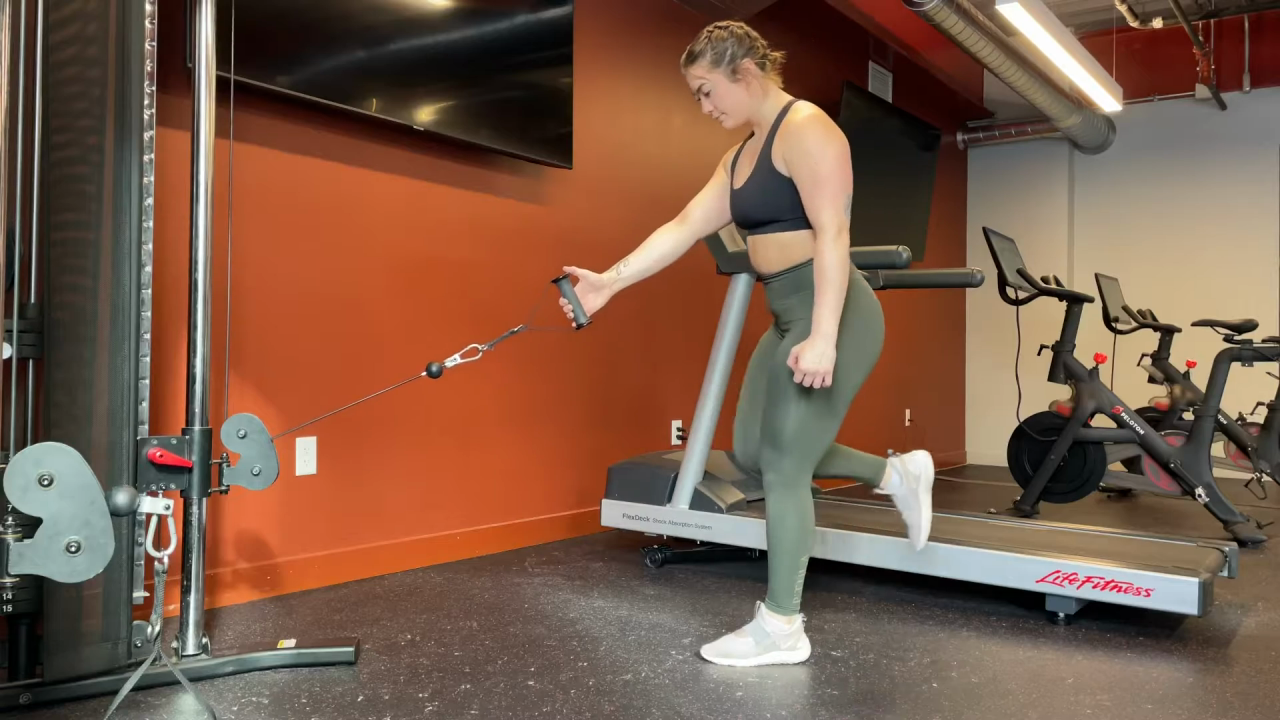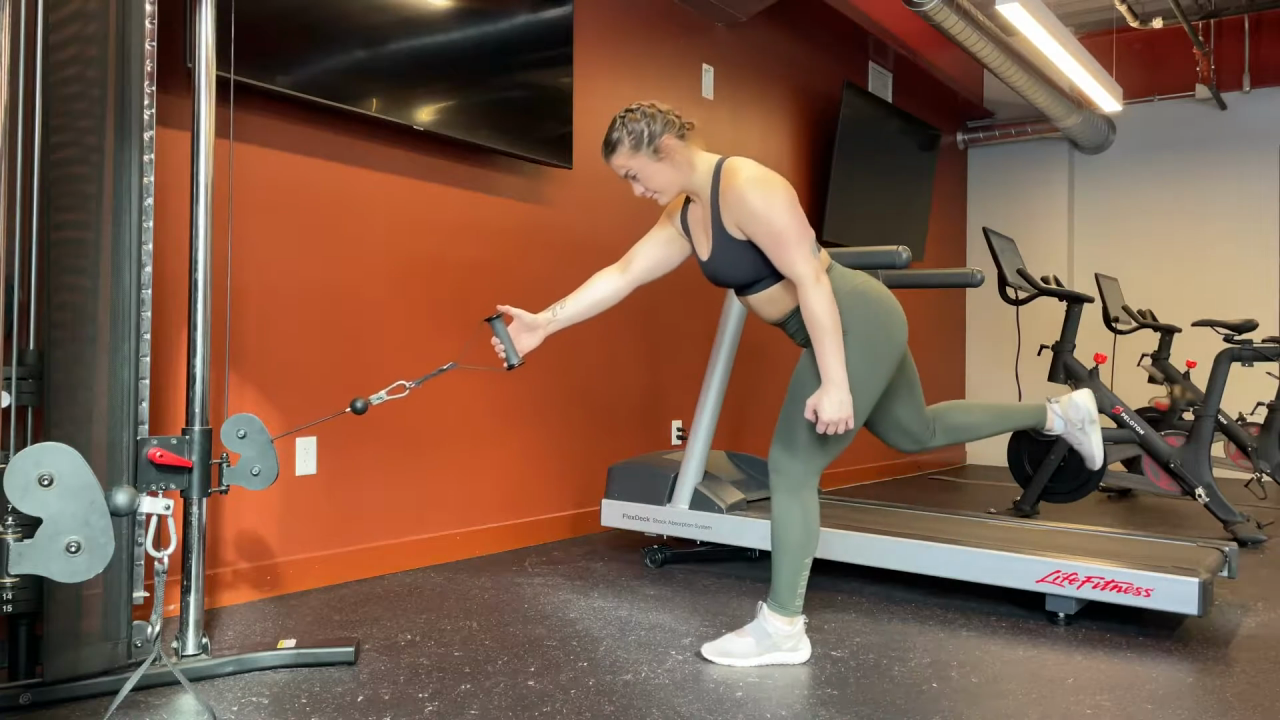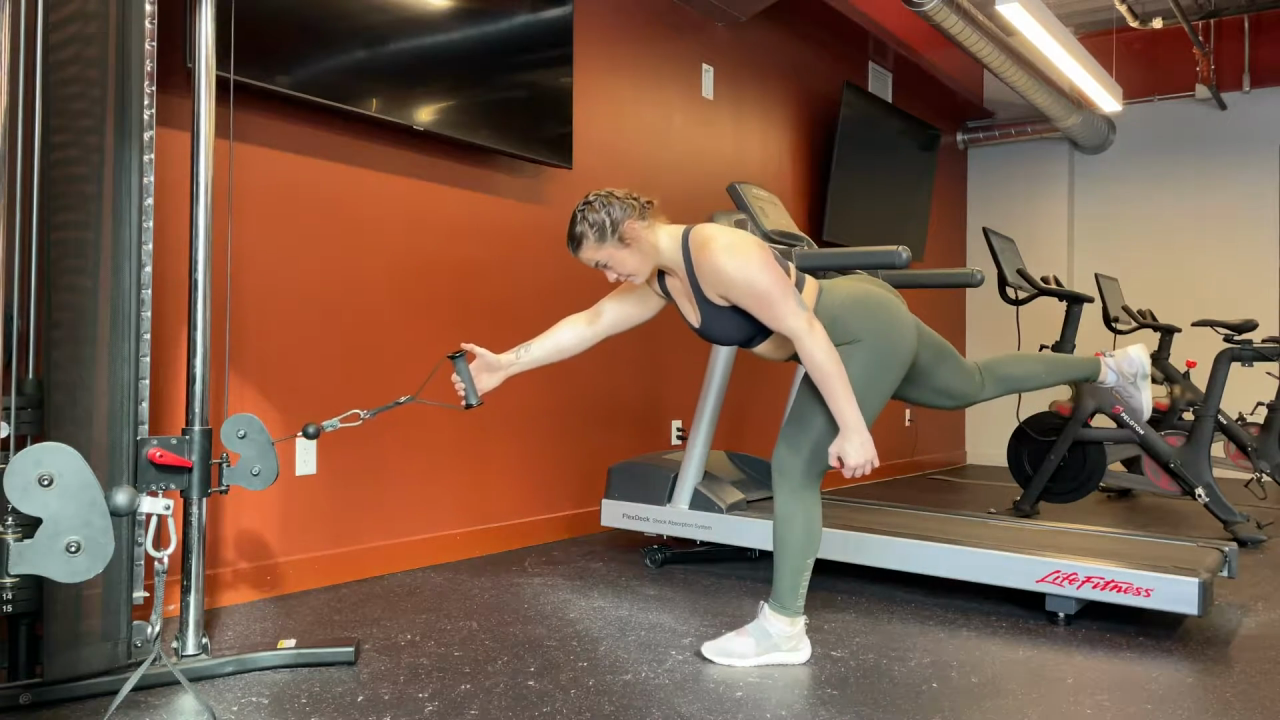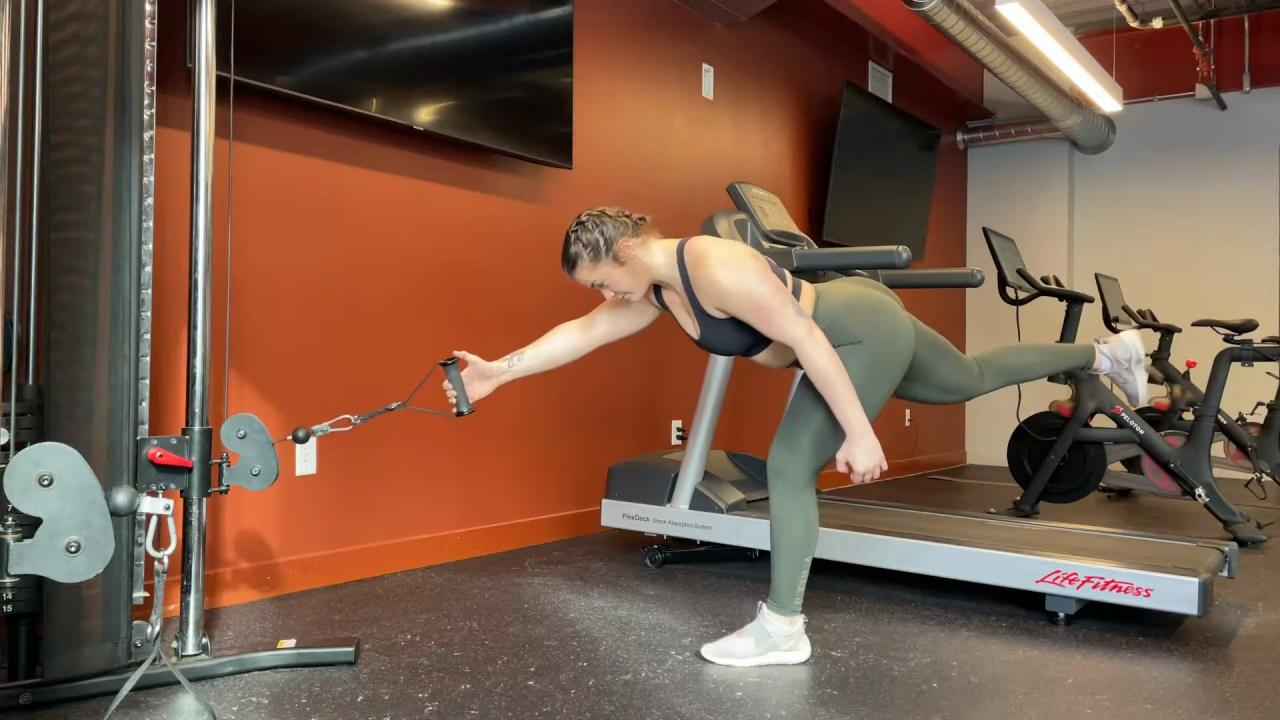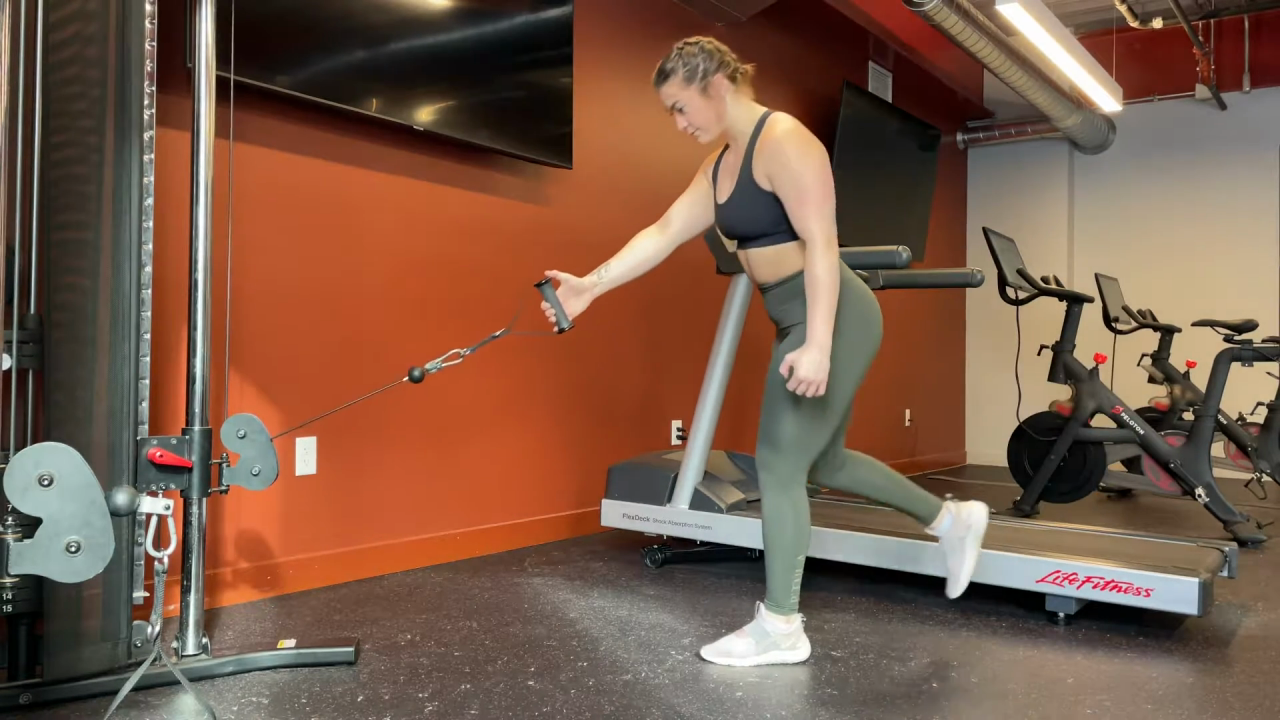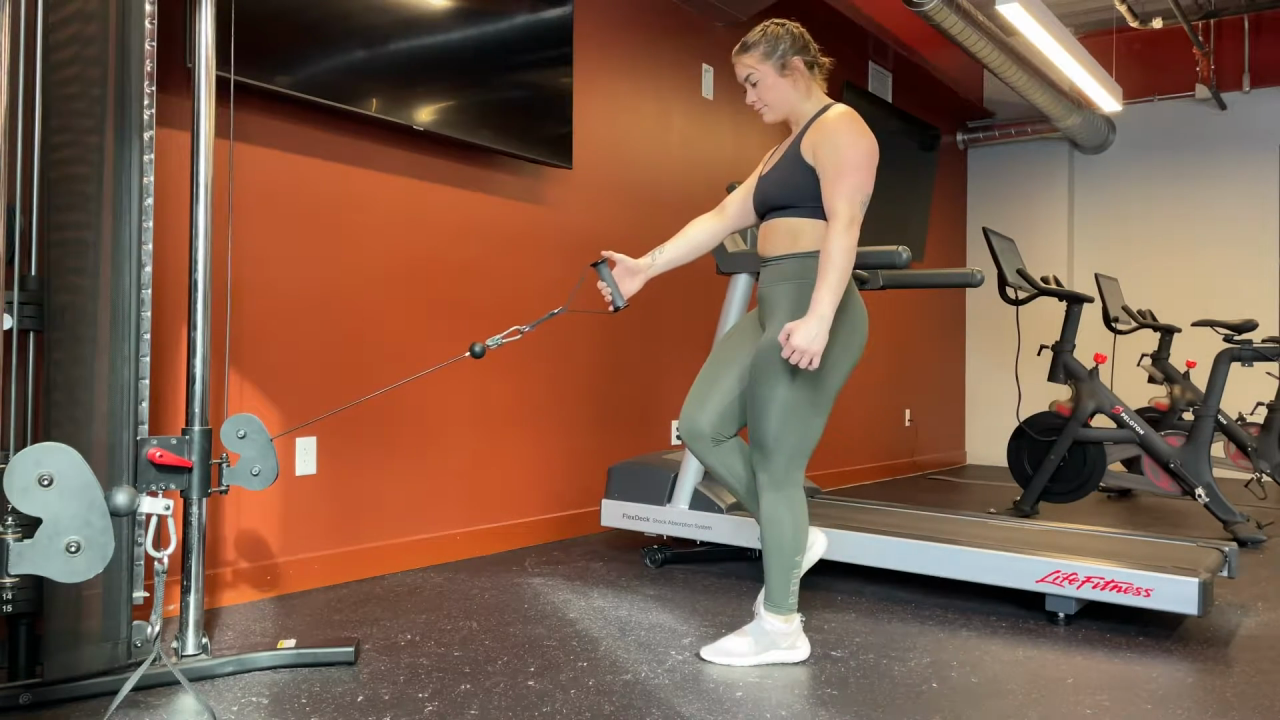
dt=0.7s
person 1, frame 1
left shoulder: (806, 129)
right shoulder: (743, 154)
left elbow: (833, 237)
right elbow: (685, 227)
left wrist: (823, 337)
right wrist: (611, 282)
left hip: (830, 317)
right hip: (790, 318)
left knee: (782, 467)
right knee: (753, 450)
left ankle: (781, 629)
right ankle: (893, 473)
person 1, frame 2
left shoulder: (745, 188)
right shoulder: (684, 216)
left elbow: (810, 281)
right elbow: (622, 273)
left wrist: (833, 384)
right wrist: (544, 322)
left hip: (857, 324)
right hip: (855, 326)
left knee: (790, 467)
right knee: (915, 434)
left ankle: (783, 628)
right ankle: (1058, 415)
person 1, frame 3
left shoulder: (718, 254)
right shoulder: (661, 277)
left elbow: (804, 332)
right elbow: (589, 324)
left wrist: (852, 429)
right wrist: (506, 364)
left hip: (869, 331)
right hip: (865, 323)
left knee: (794, 467)
right knee: (972, 385)
left ankle: (783, 628)
right ankle: (1110, 367)
person 1, frame 4
left shoulder: (714, 267)
right shoulder: (656, 287)
left elbow: (806, 339)
right elbow: (582, 332)
left wrist: (857, 432)
right wrist: (498, 371)
left hip: (866, 334)
right hip: (862, 321)
left knee: (790, 468)
right knee: (970, 377)
left ankle: (782, 629)
right ankle: (1106, 354)
person 1, frame 5
left shoulder: (784, 140)
right shoulder: (722, 162)
left elbow: (822, 245)
right elbow: (663, 232)
left wrist: (817, 345)
right wrist: (589, 286)
left hip: (832, 319)
right hip: (799, 320)
left knee: (779, 467)
right knee: (821, 463)
left ankle: (780, 629)
right ankle: (946, 518)
person 1, frame 6
left shoulder: (839, 127)
right shoulder: (785, 149)
left elbow: (844, 226)
right elbow: (721, 219)
left wrist: (817, 318)
right wrist: (645, 267)
left hip: (813, 313)
right hip: (772, 310)
left knee: (773, 466)
right knee: (701, 426)
left ankle: (780, 628)
right ankle: (791, 538)
